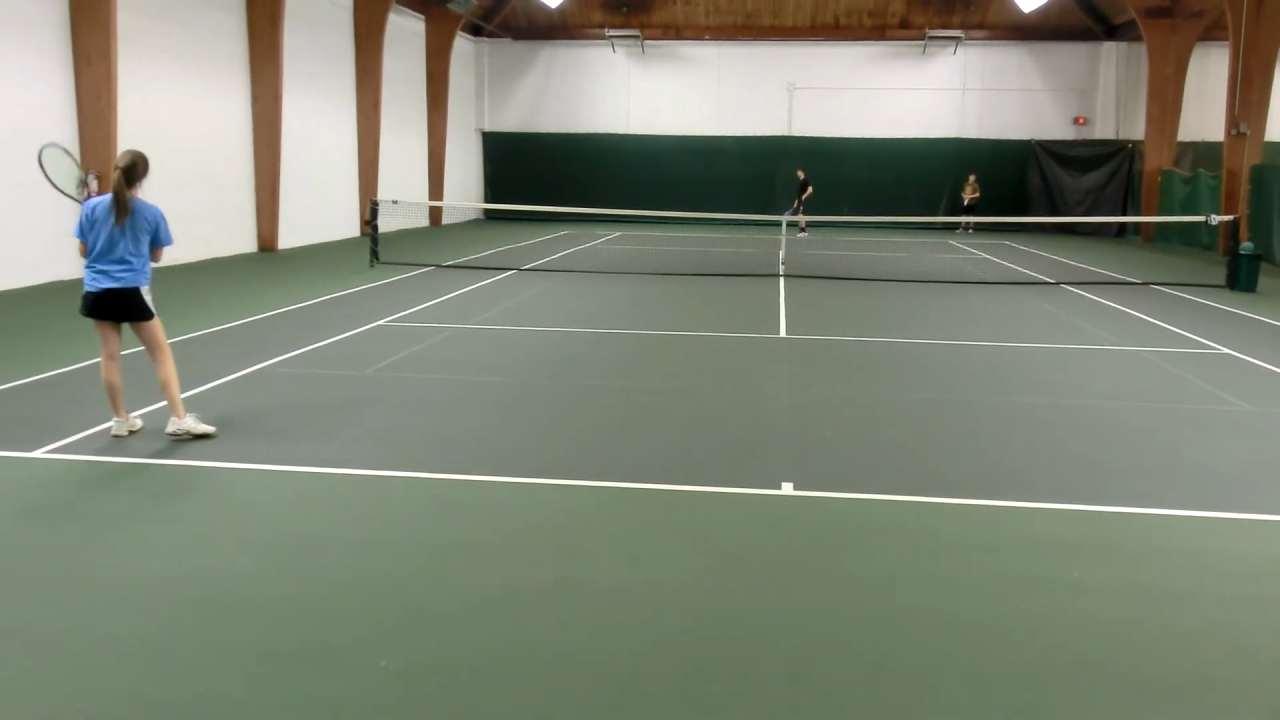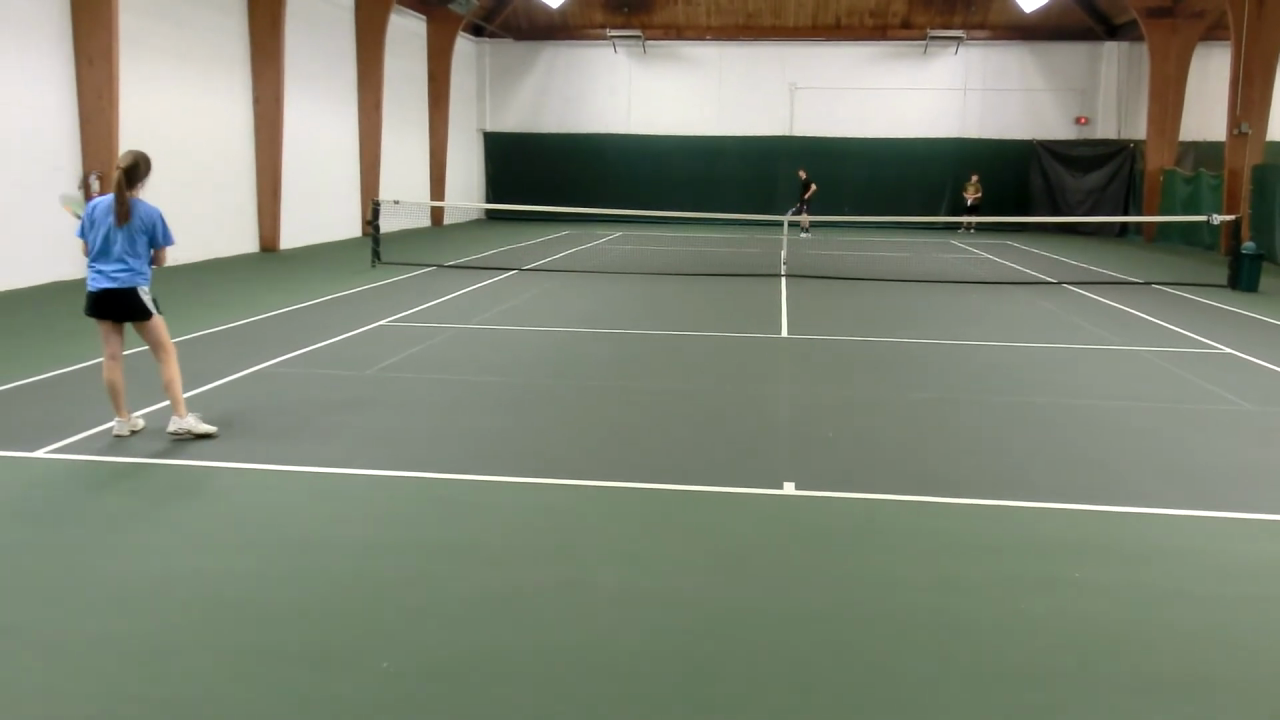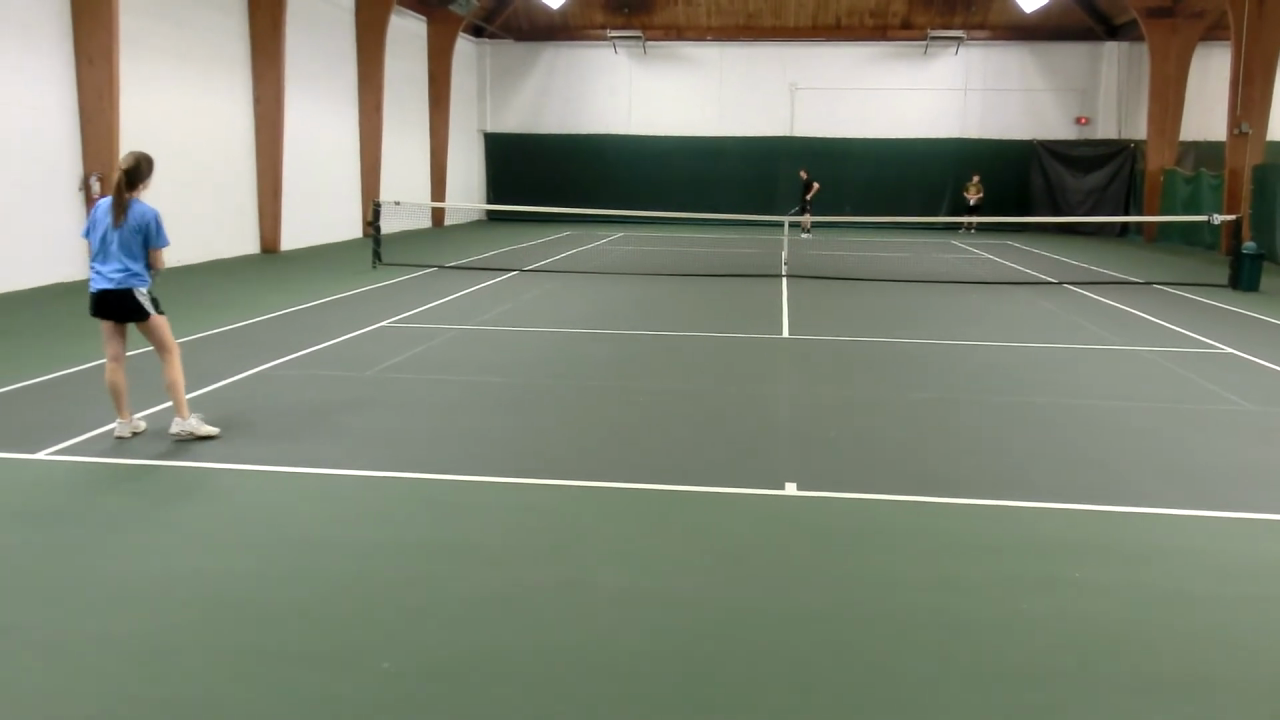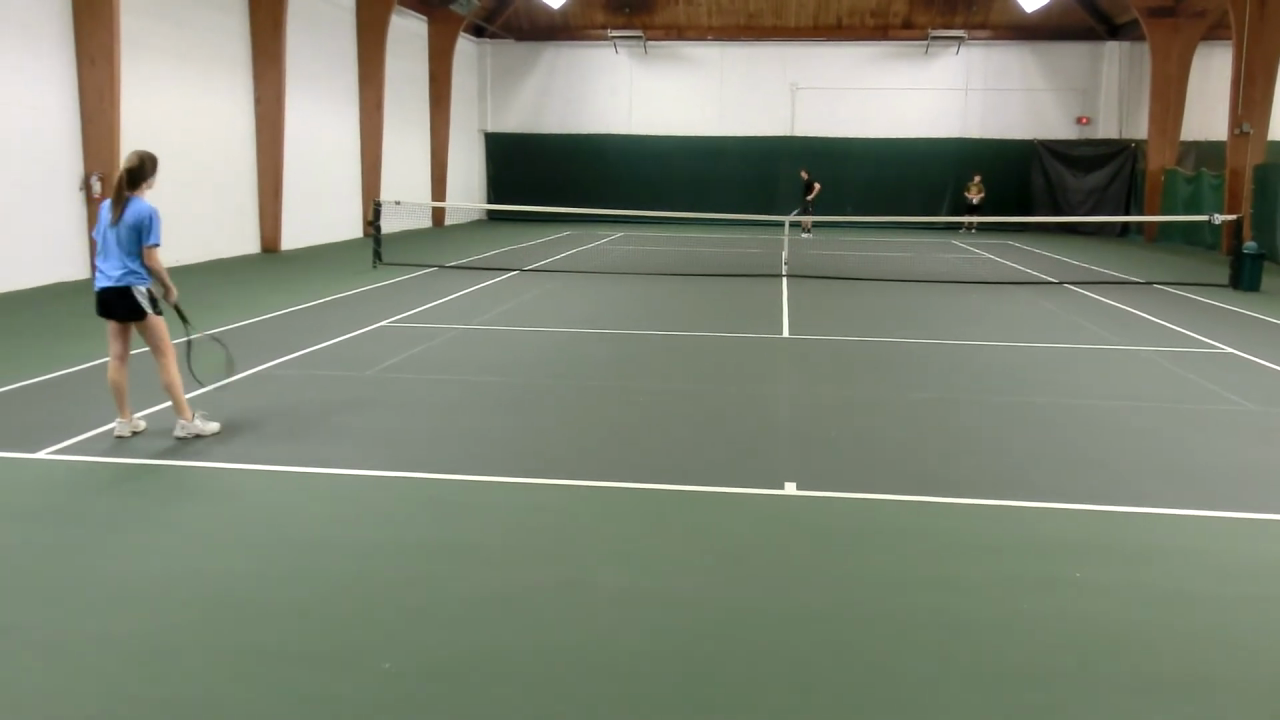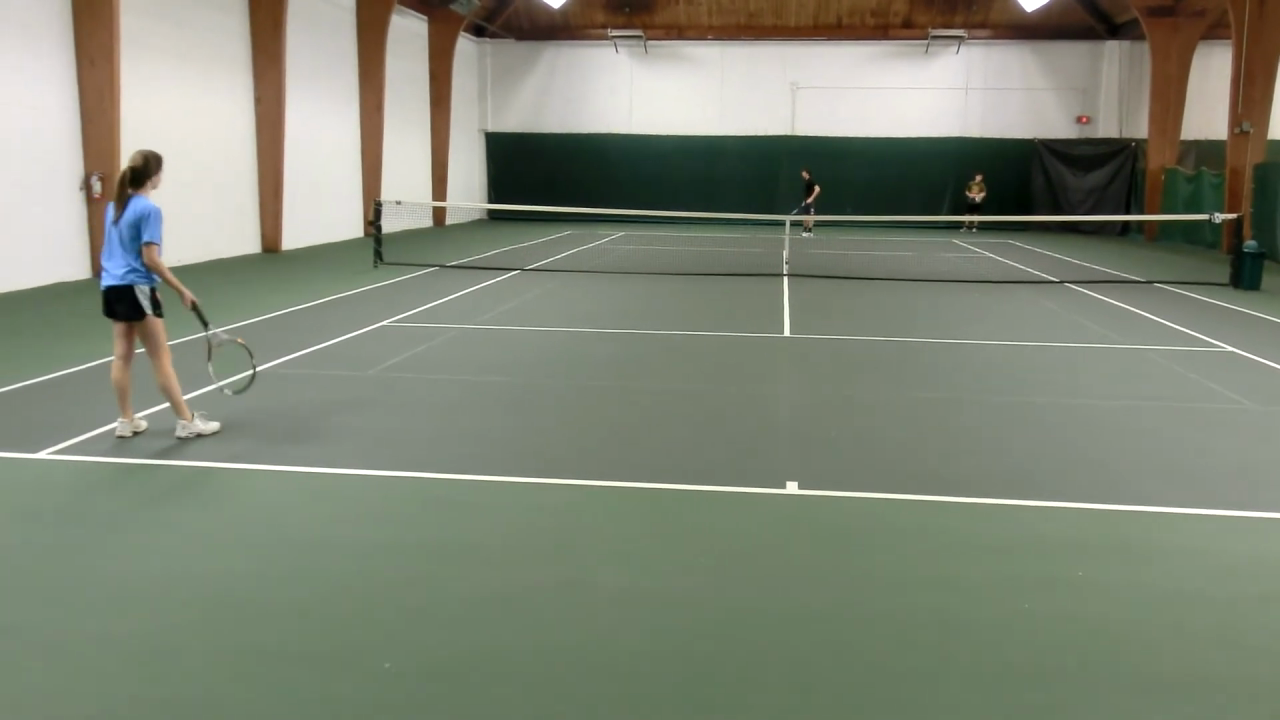
dt=0.1s
person 1, frame 1
left shoulder: (92, 207)
right shoulder: (151, 213)
left elbow: (83, 251)
right elbow: (157, 257)
left hip: (97, 291)
right hip: (133, 291)
left knee: (110, 356)
right knee: (162, 353)
left ankle: (121, 420)
right ankle: (179, 418)
person 1, frame 2
left shoulder: (94, 207)
right shoulder: (150, 214)
left elbow: (86, 250)
right elbow: (160, 260)
left hip: (100, 290)
right hip: (133, 291)
left knee: (112, 356)
right knee: (166, 352)
left ankle: (123, 419)
right ankle: (181, 417)
person 1, frame 3
left shoulder: (100, 207)
right shoulder: (148, 214)
left elbow: (92, 249)
right elbow: (156, 262)
right wrist: (142, 267)
left hip: (102, 290)
right hip: (133, 290)
left knee: (114, 356)
right knee: (169, 351)
left ankle: (124, 421)
right ankle: (183, 418)
person 1, frame 4
left shoulder: (107, 206)
right shoulder: (146, 212)
left elbow: (101, 245)
right elbow: (150, 260)
right wrist: (169, 287)
left hip: (106, 289)
right hip: (132, 289)
left knee: (117, 356)
right knee: (165, 354)
left ankle: (124, 420)
right ankle: (186, 420)
person 1, frame 5
left shoulder: (116, 205)
right shoulder: (148, 210)
right elbow: (150, 259)
right wrist: (180, 288)
left hip: (112, 286)
right hip: (136, 287)
left knee: (122, 355)
right knee: (161, 358)
left ankle: (126, 420)
right ankle: (186, 421)
